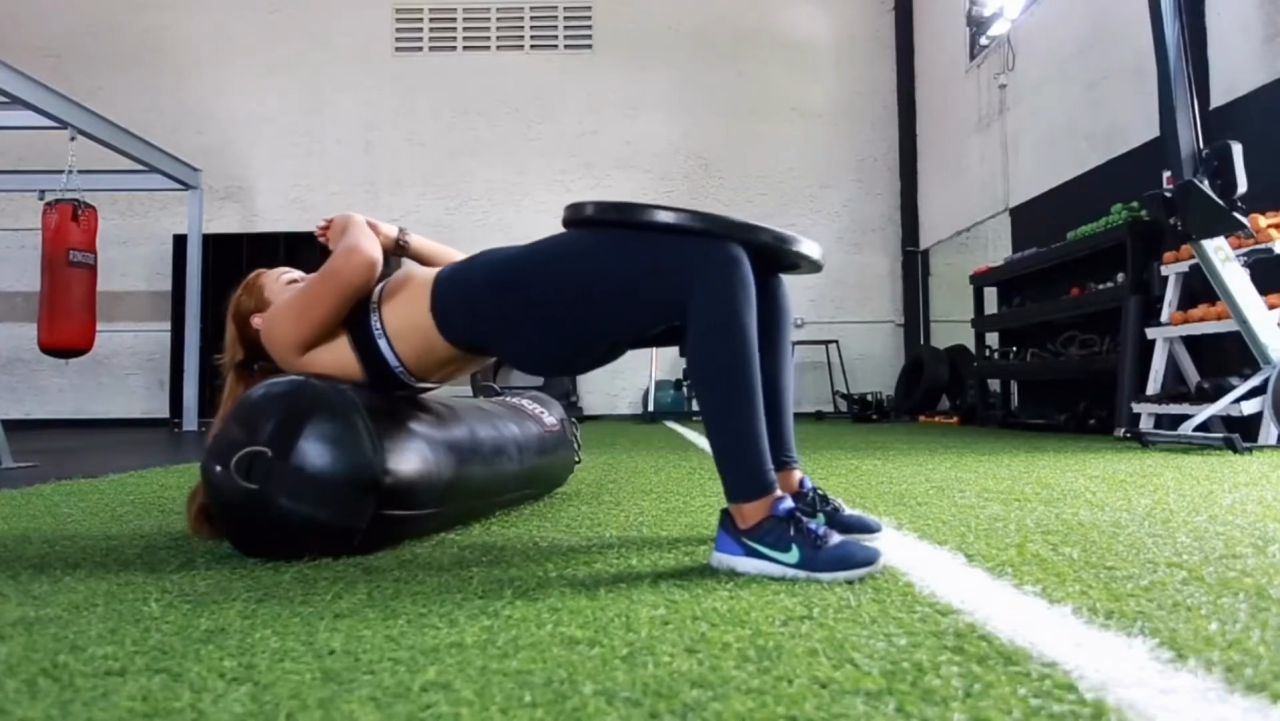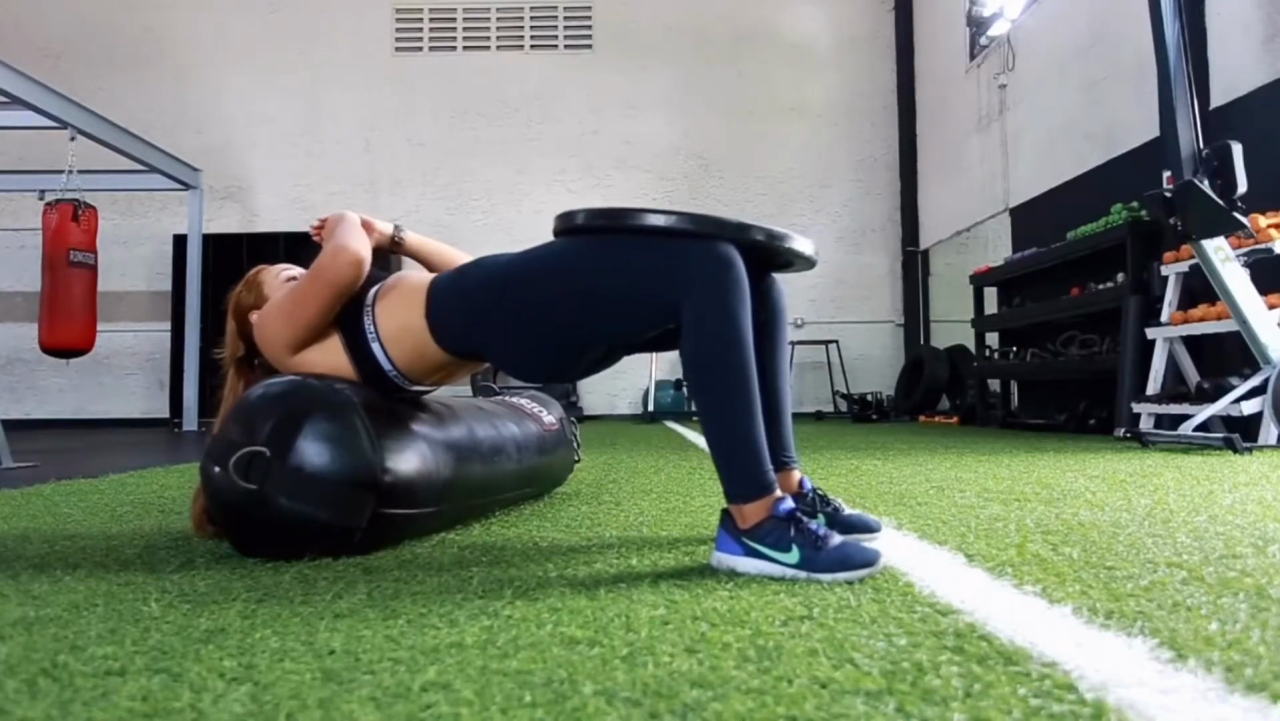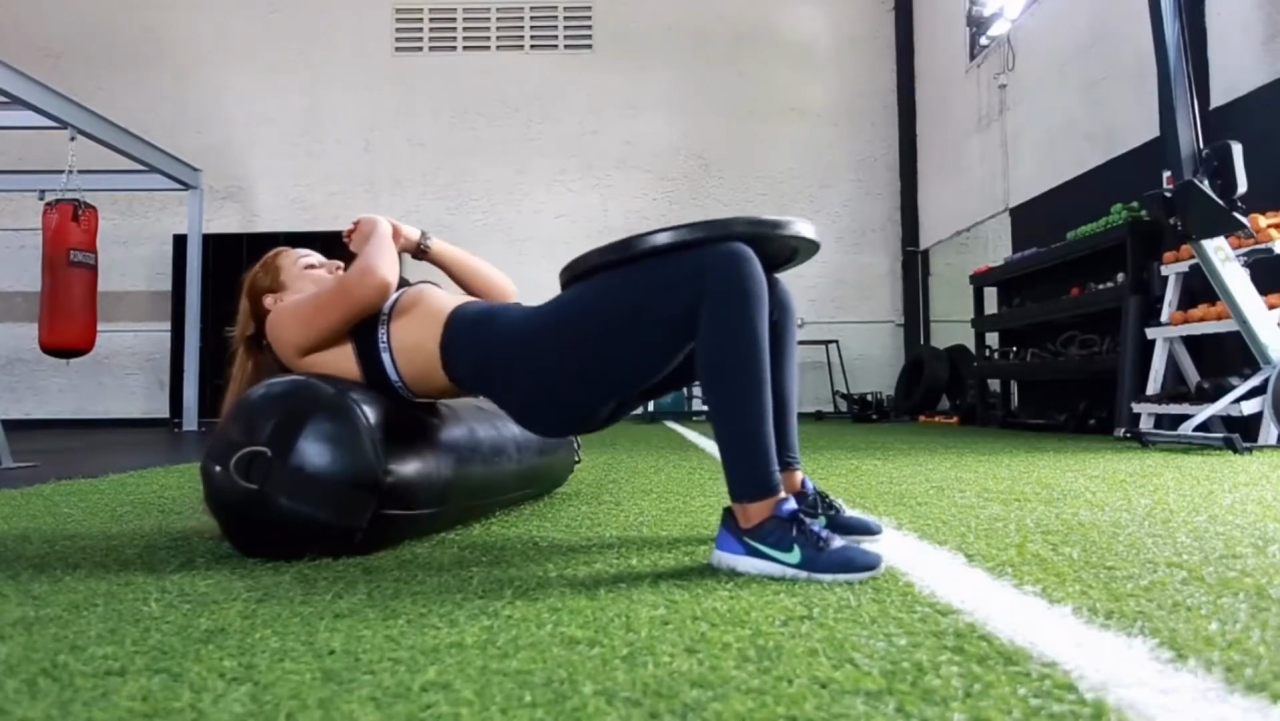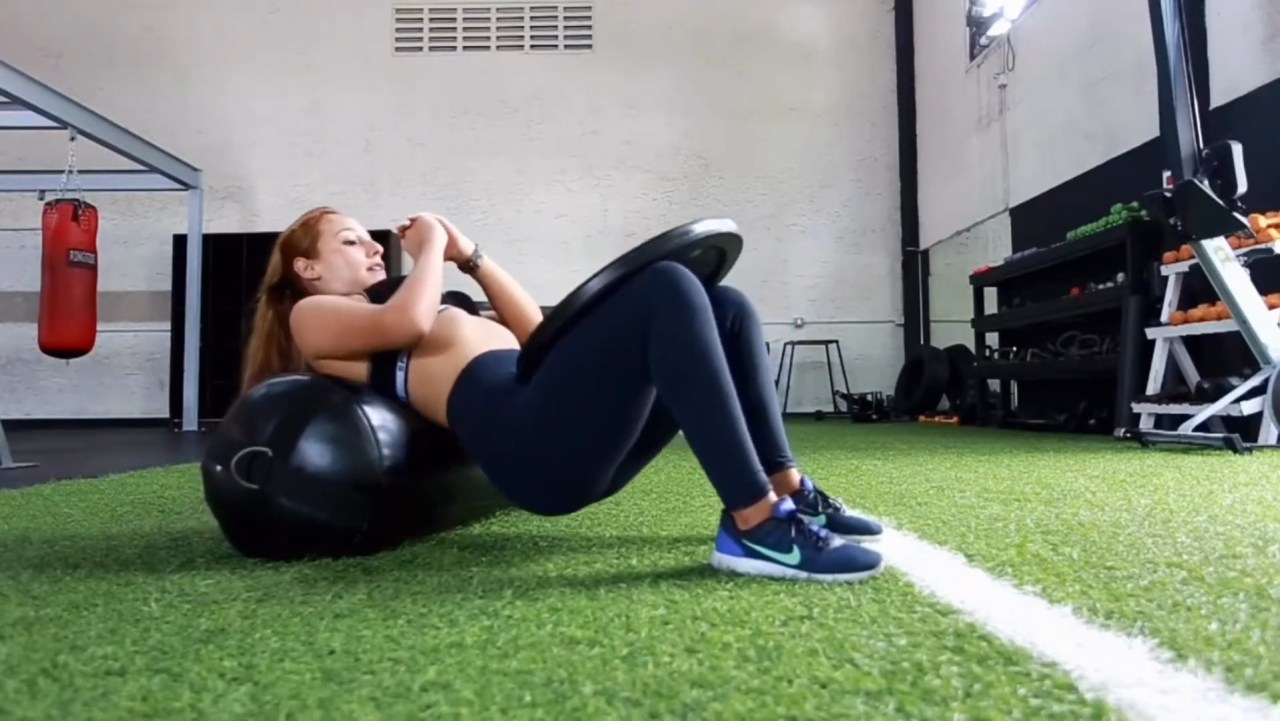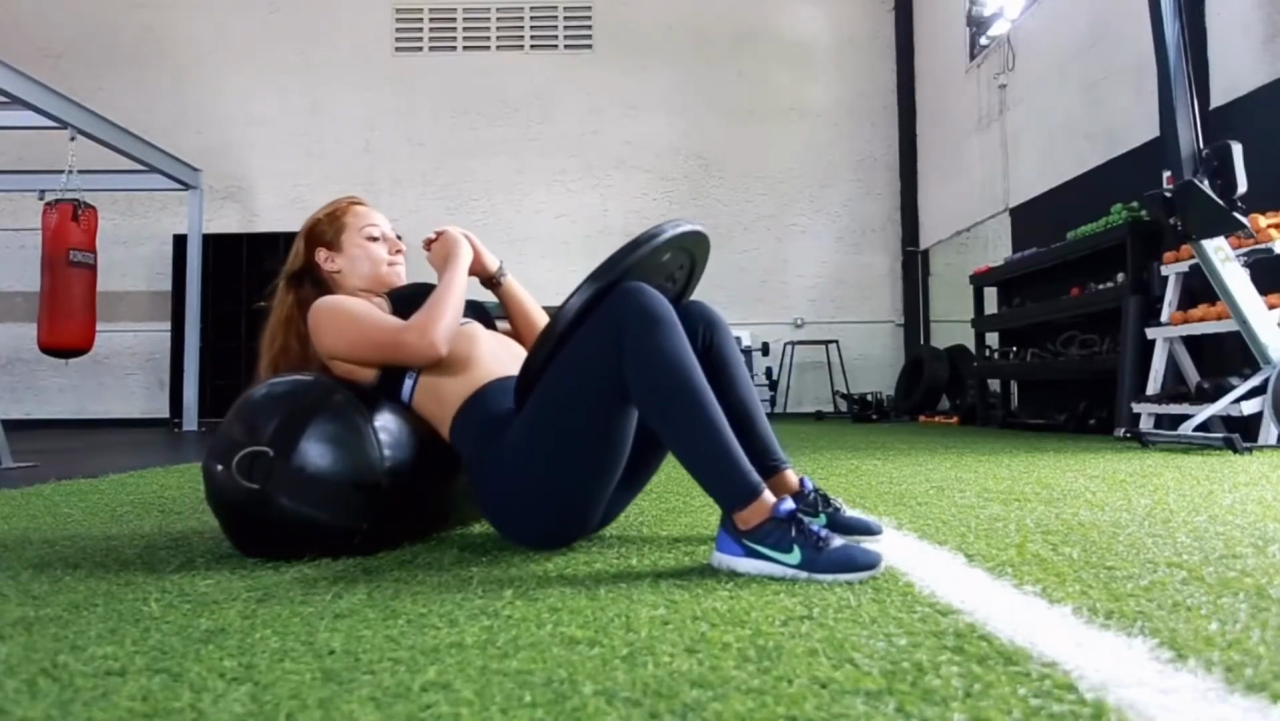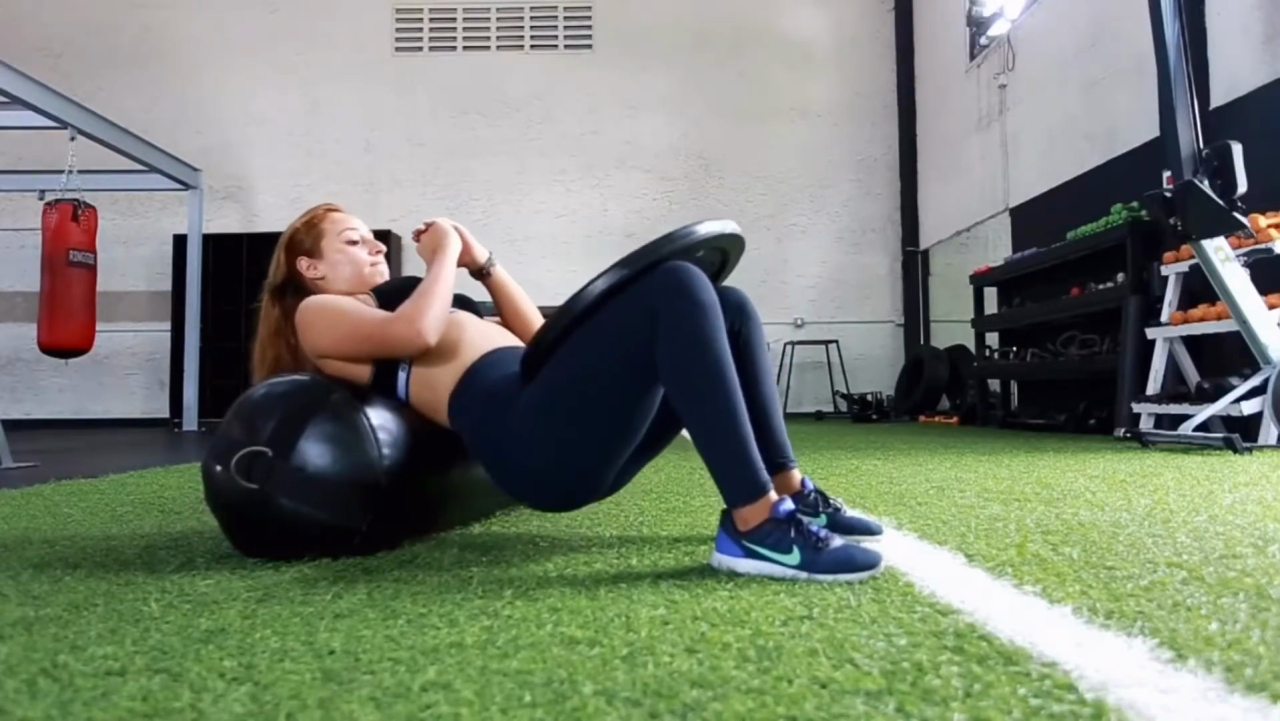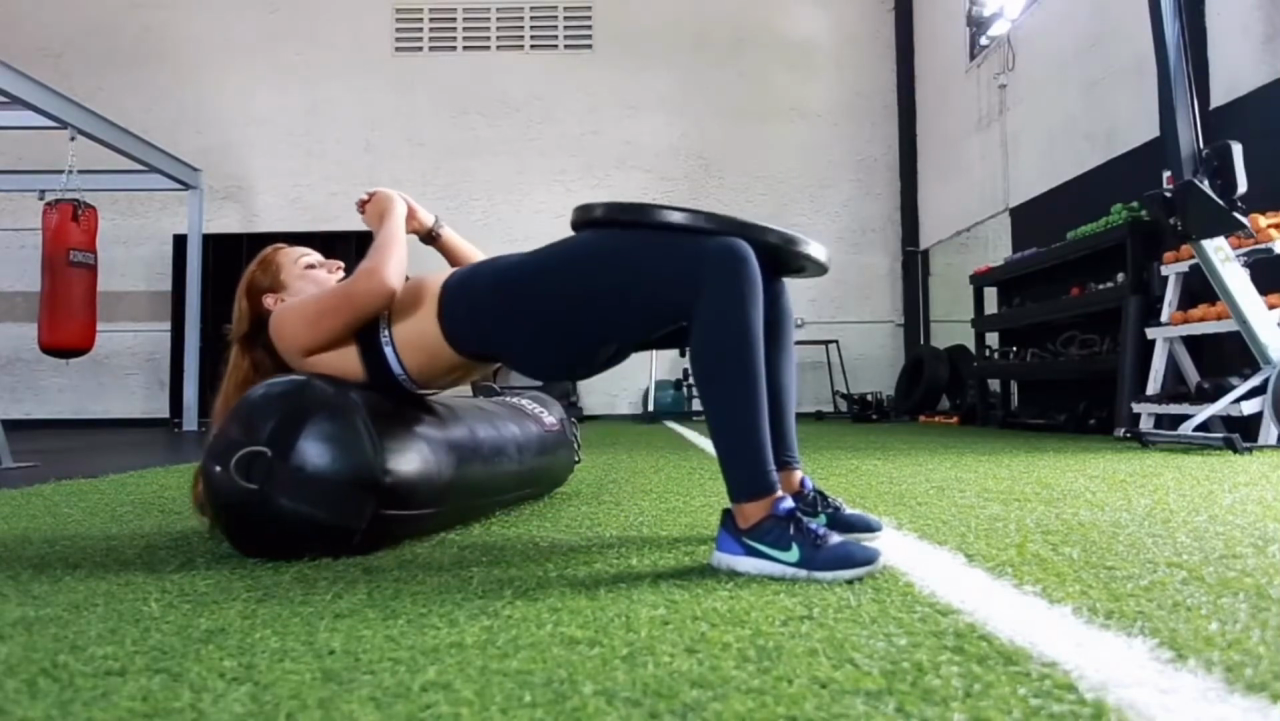
dt=0.4s
person 1, frame 1
left shoulder: (377, 337)
right shoulder: (290, 334)
left elbow: (463, 268)
right elbow: (358, 265)
left wrist: (396, 237)
right wrist: (355, 236)
left hip: (544, 309)
right hip: (518, 305)
left knee: (752, 278)
right knee: (716, 266)
left ankle: (788, 489)
right ankle: (756, 524)
person 1, frame 2
left shoulder: (382, 340)
right shoulder: (282, 334)
left elbow: (464, 269)
right elbow: (344, 260)
left wrist: (393, 237)
right wrist: (348, 229)
left hip: (545, 318)
right hip: (515, 312)
left knee: (747, 282)
right knee: (708, 267)
left ankle: (785, 489)
right ankle: (756, 526)
person 1, frame 3
left shoulder: (362, 323)
right shoulder: (290, 328)
left elbow: (501, 296)
right elbow: (373, 281)
left wrist: (418, 243)
right wrist: (377, 238)
left hip: (545, 343)
right hip: (534, 365)
left knee: (762, 296)
right knee: (728, 271)
left ankle: (789, 491)
right ankle: (760, 525)
person 1, frame 4
left shoulder: (383, 318)
right shoulder: (313, 316)
left elbow: (530, 328)
right elbow: (408, 322)
left wrist: (467, 254)
right wrist: (429, 247)
left hip: (576, 433)
right hip: (532, 443)
left knee: (726, 309)
right knee: (669, 289)
left ankle: (788, 491)
right ankle: (757, 527)
person 1, frame 5
left shoulder: (403, 316)
right shoulder: (332, 315)
left elbow: (542, 348)
right elbow: (428, 344)
left wrist: (490, 269)
right wrist: (455, 266)
left hip: (584, 464)
right hip: (529, 476)
left knee: (695, 323)
right knee: (634, 309)
left ankle: (788, 495)
right ankle: (758, 527)
person 1, frame 6
left shoulder: (387, 314)
right shoulder: (316, 315)
left elbow: (531, 330)
right elbow: (416, 334)
left wrist: (478, 260)
right wrist: (443, 253)
left hip: (578, 427)
right hip: (537, 432)
left knee: (726, 310)
right knee: (677, 289)
left ankle: (789, 490)
right ankle: (757, 528)
person 1, frame 7
left shoulder: (368, 329)
right shoulder: (294, 329)
left elbow: (481, 273)
right elbow: (381, 284)
left wrist: (428, 227)
right wrist: (391, 220)
left hip: (552, 319)
right hip: (528, 313)
left knee: (758, 282)
right knee: (724, 264)
left ankle: (787, 487)
right ankle: (757, 525)
